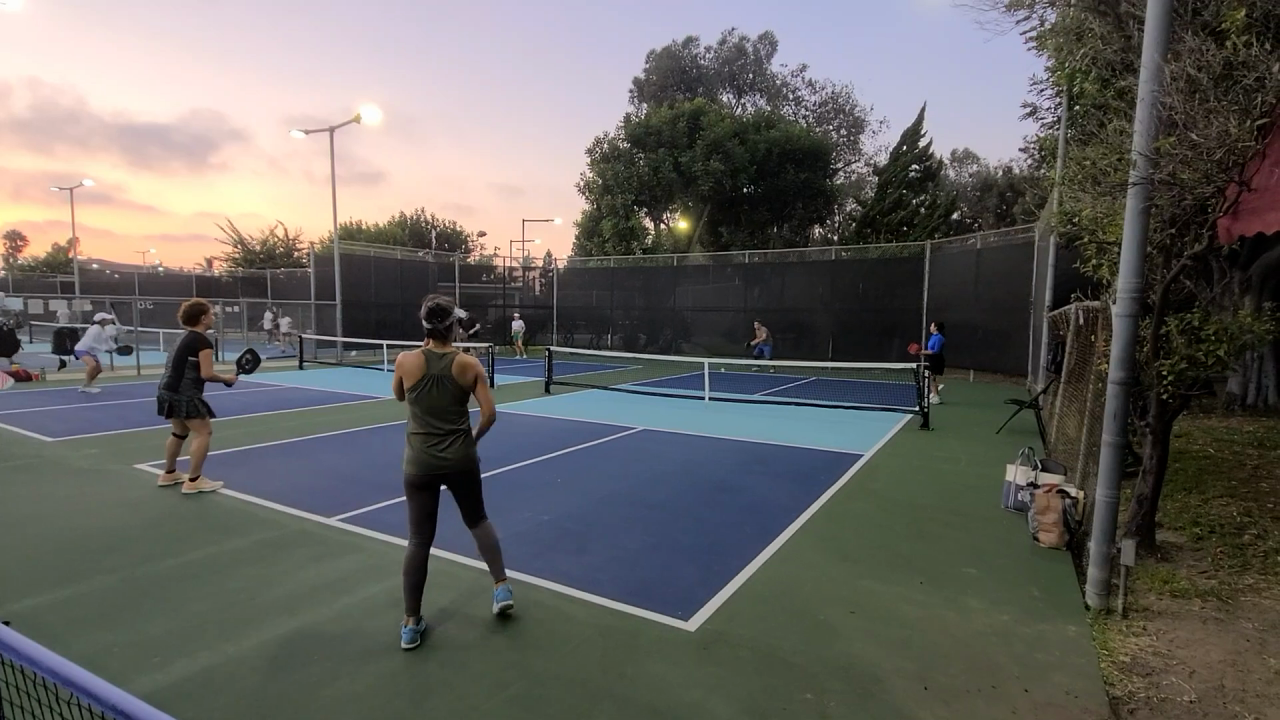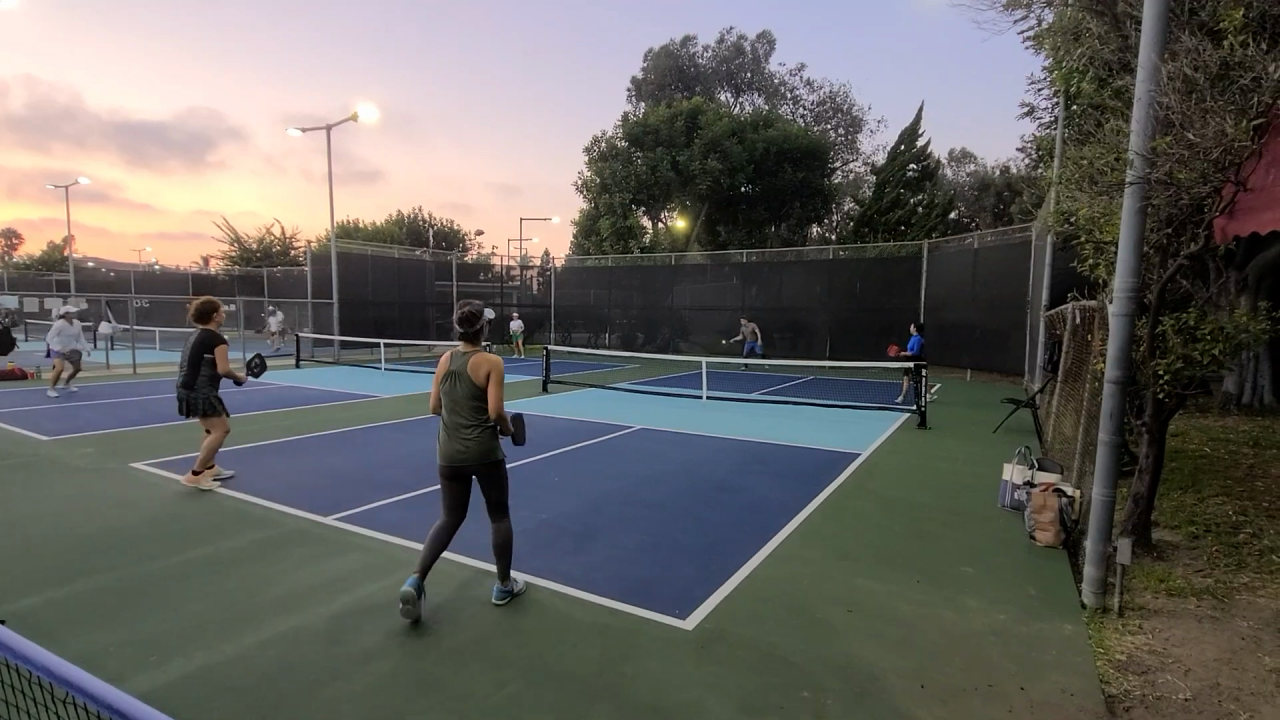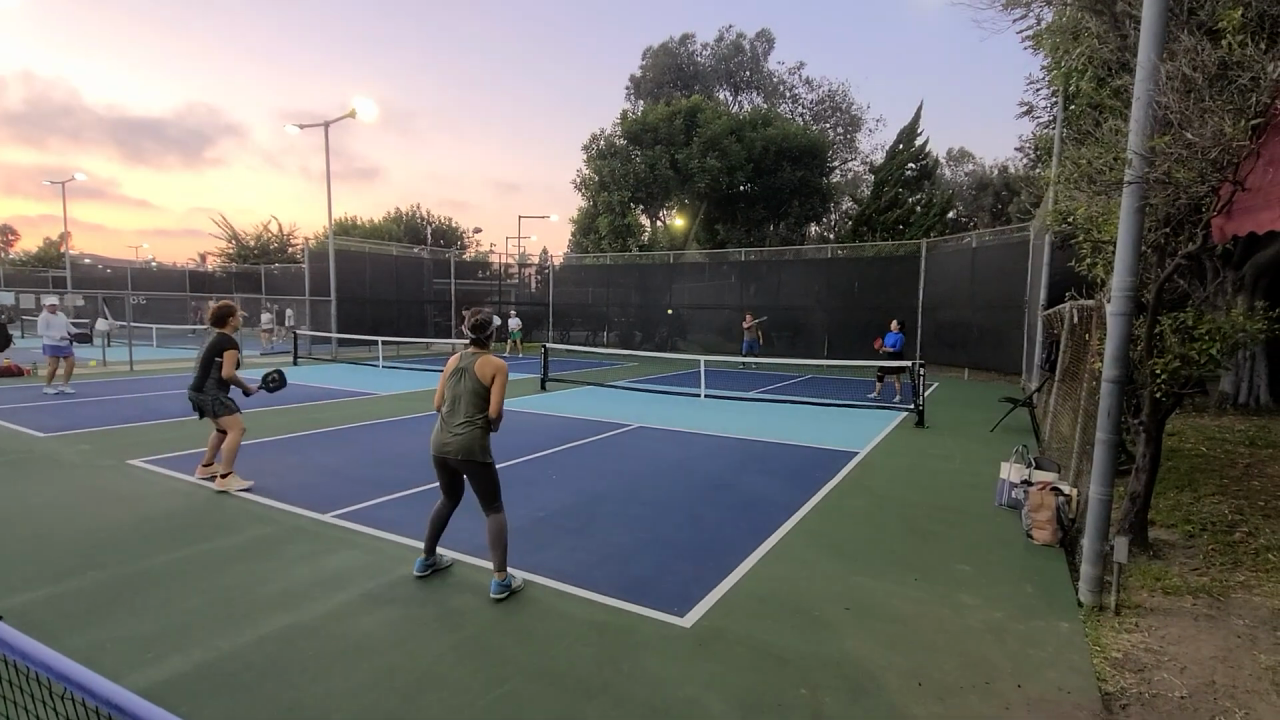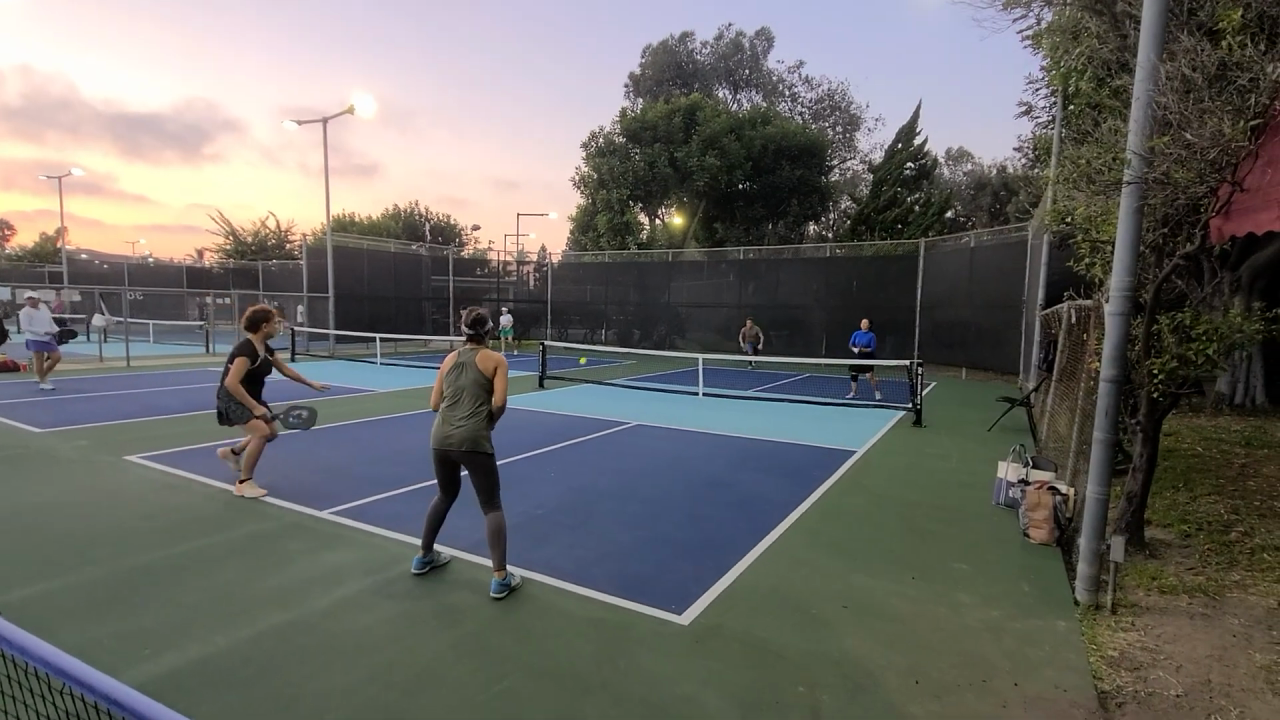
dt=0.4s
person 1, frame 1
left shoulder: (406, 361)
right shoulder: (469, 365)
right elbow: (489, 415)
right wrist: (473, 438)
left hip: (420, 462)
right hip: (461, 459)
left knee: (420, 539)
right knee: (478, 521)
left ankle: (411, 624)
right ankle: (502, 586)
person 1, frame 2
left shoulder: (445, 361)
right shoulder: (491, 363)
left elbow: (434, 408)
right elbow: (496, 412)
right wrist: (506, 426)
left hip: (449, 453)
right hip: (485, 452)
left knee: (450, 519)
right knee: (500, 517)
left ankle: (415, 583)
right ankle: (503, 586)
person 1, frame 3
left shoulder: (453, 361)
right shoulder: (497, 366)
left elbow: (438, 405)
right elbow: (495, 413)
right wrist: (493, 426)
left hip: (441, 444)
right hip: (472, 447)
left knee: (450, 498)
right knee: (494, 510)
left ankle: (426, 559)
right ankle: (500, 579)
person 1, frame 4
left shoulder: (450, 359)
right shoulder: (496, 360)
left elbow: (435, 404)
right elbow: (499, 403)
left hip: (442, 438)
right hip: (474, 441)
left knee: (446, 495)
right knee: (492, 507)
left ankle: (424, 557)
right ankle: (500, 578)
person 2, frame 1
left shoulder: (185, 338)
right shoulder: (203, 342)
right elbow: (207, 374)
right wrist: (227, 379)
left hip: (168, 390)
right hip: (185, 394)
left knee: (180, 432)
right knee: (203, 433)
left ankle: (169, 473)
right ankle: (194, 481)
person 2, frame 2
left shoulder: (194, 336)
right shoulder: (216, 339)
right elbow: (223, 369)
right wrist: (239, 377)
left hip: (186, 388)
right hip: (202, 391)
left knee: (211, 429)
right knee: (221, 430)
left ankle: (208, 469)
right ankle: (195, 474)
person 2, frame 3
left shoulder: (215, 340)
right shoulder: (229, 343)
right elbow: (228, 374)
right wrist: (246, 387)
left hip: (200, 391)
right hip: (210, 393)
left knee: (224, 428)
right knee: (237, 428)
left ankle: (206, 467)
right ankle: (225, 478)
person 2, frame 4
left shoulder: (265, 348)
right shoulder: (246, 351)
left elbow: (285, 369)
right elbow: (230, 383)
left wrist: (311, 383)
right wrist: (254, 406)
left hip: (251, 399)
right hip: (233, 400)
left knee: (270, 432)
right knee: (261, 433)
left ankle: (232, 453)
right ankle: (244, 482)
